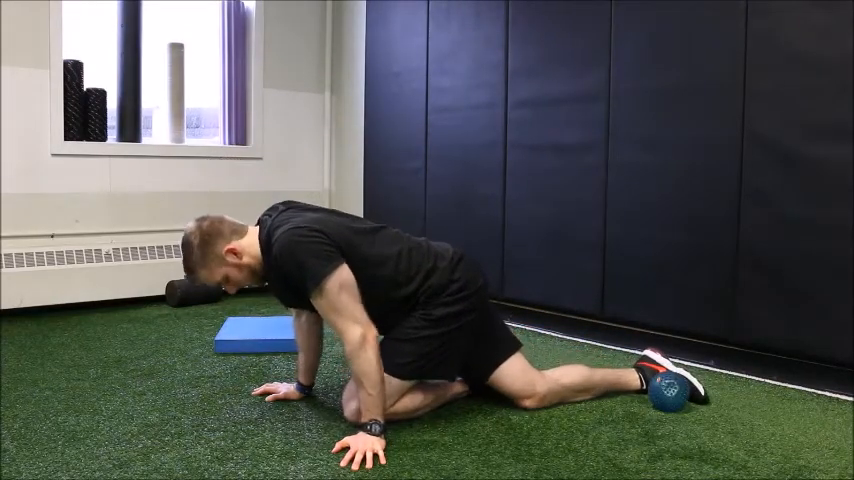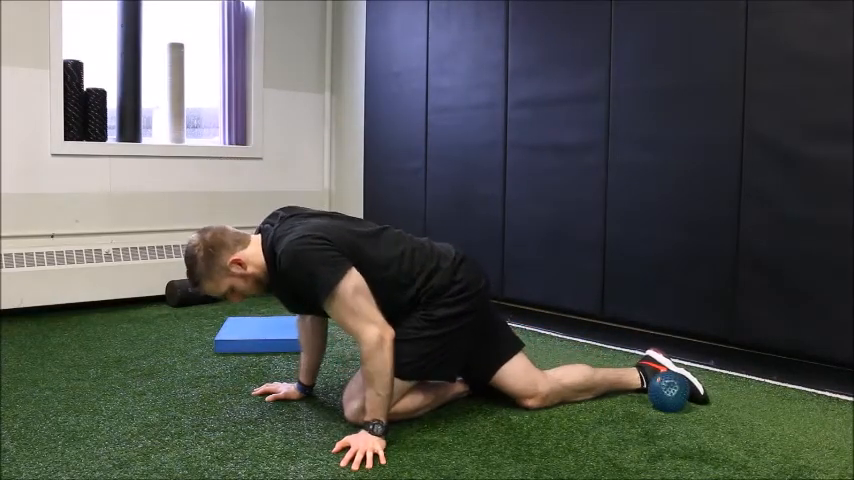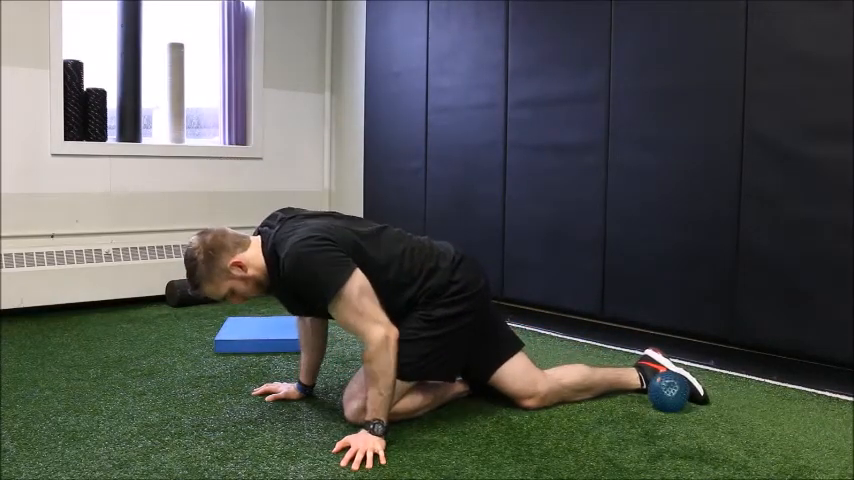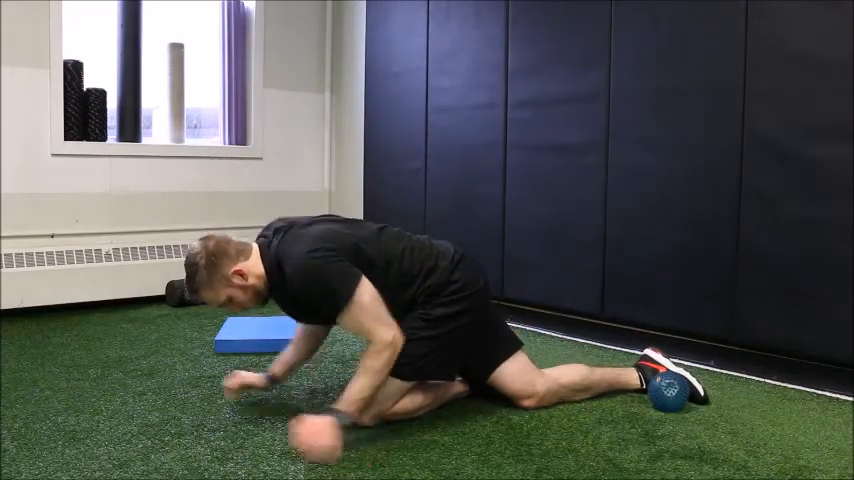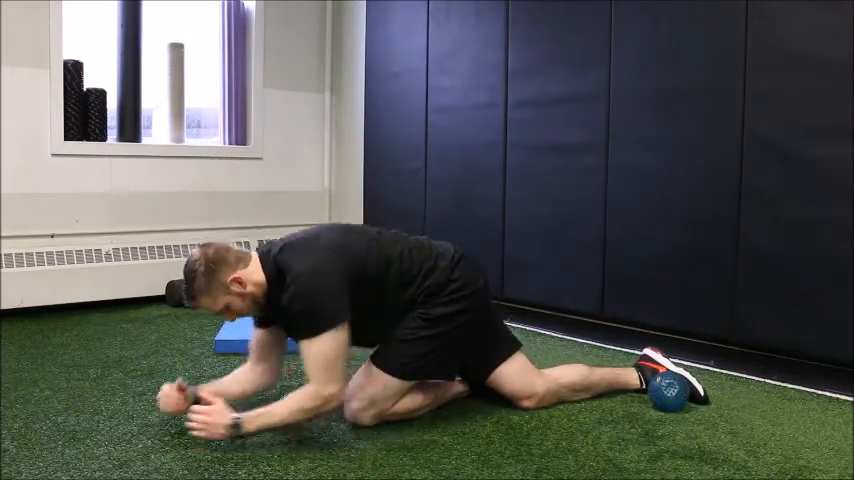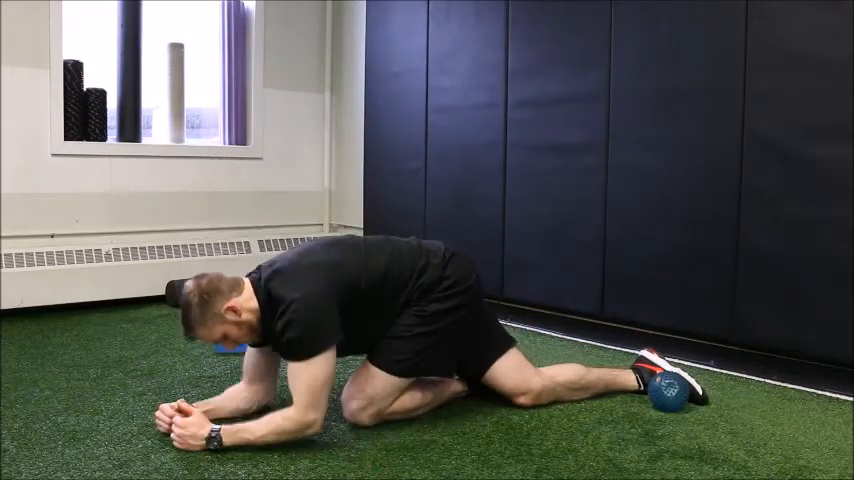
dt=0.2s
person 1, frame 1
left shoulder: (295, 246)
right shoulder: (274, 232)
left elbow: (360, 333)
right elbow: (306, 310)
left wrist: (372, 429)
right wrist: (302, 384)
left hip: (445, 295)
right hip: (451, 289)
left knee: (357, 406)
right knee: (533, 392)
left ankle: (464, 384)
right ankle: (643, 374)
person 1, frame 2
left shoulder: (300, 253)
right shoulder: (274, 236)
left elbow: (376, 334)
right elbow: (311, 310)
left wrist: (374, 428)
right wrist: (303, 384)
left hip: (447, 295)
right hip: (453, 289)
left knee: (357, 405)
right knee: (534, 392)
left ankle: (466, 383)
right ankle: (644, 373)
person 1, frame 3
left shoulder: (303, 256)
right shoulder: (273, 238)
left elbow: (382, 334)
right elbow: (313, 310)
left wrist: (373, 428)
right wrist: (303, 383)
left hip: (447, 294)
right hip: (453, 289)
left knee: (357, 405)
right knee: (533, 392)
left ankle: (466, 383)
right ankle: (644, 373)
person 1, frame 4
left shoulder: (306, 266)
right shoulder: (271, 248)
left elbow: (388, 341)
right elbow: (314, 323)
left wrist: (334, 419)
right wrist: (270, 374)
left hip: (446, 293)
right hip: (453, 288)
left knee: (360, 409)
right knee: (532, 390)
left ankle: (464, 384)
right ankle: (644, 373)
person 1, frame 5
left shoulder: (307, 282)
right shoulder: (268, 281)
left elbow: (323, 392)
right elbow: (260, 371)
left wrist: (233, 423)
right wrist: (196, 395)
left hip: (446, 293)
right hip: (451, 291)
left knee: (361, 406)
right knee: (532, 392)
left ankle: (464, 384)
right ankle: (642, 373)
person 1, frame 6
left shoulder: (299, 304)
right shoulder: (259, 298)
left elbow: (307, 418)
right elbow: (255, 391)
left wrist: (214, 436)
right wrist: (197, 409)
left hip: (440, 289)
right hip: (444, 287)
left knee: (359, 406)
right knee: (529, 389)
left ankle: (462, 383)
right ankle: (641, 374)
